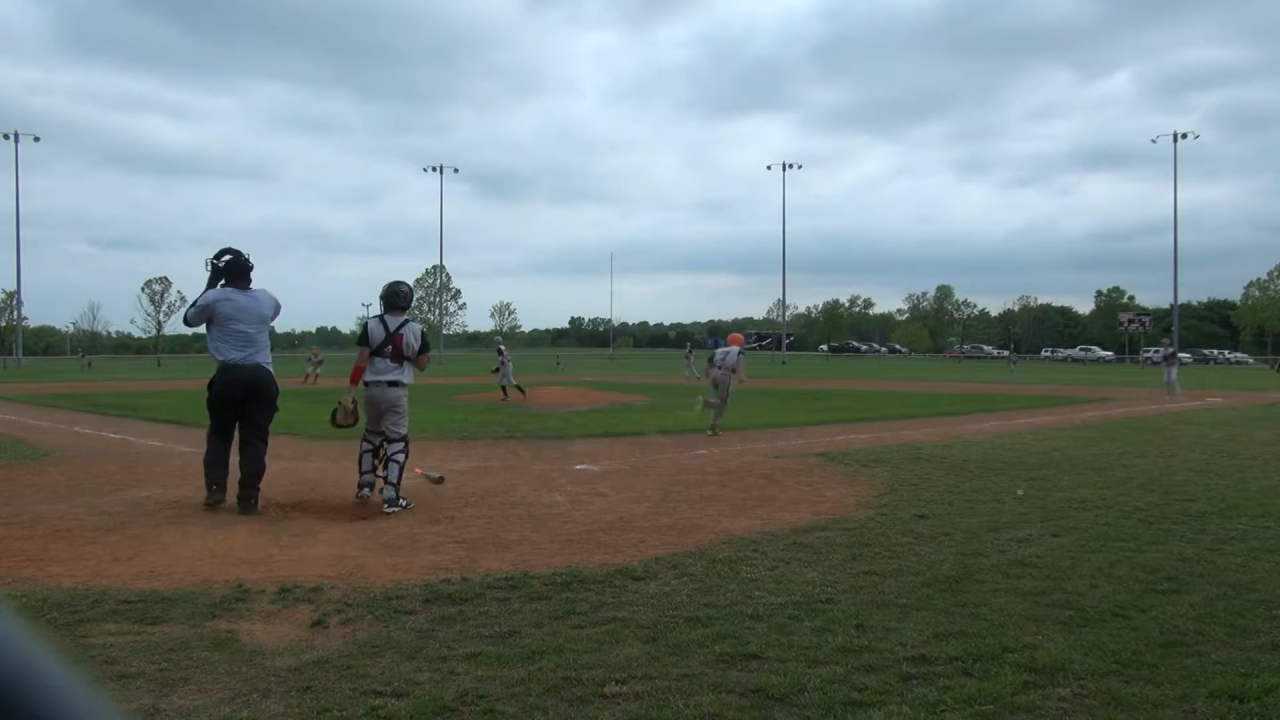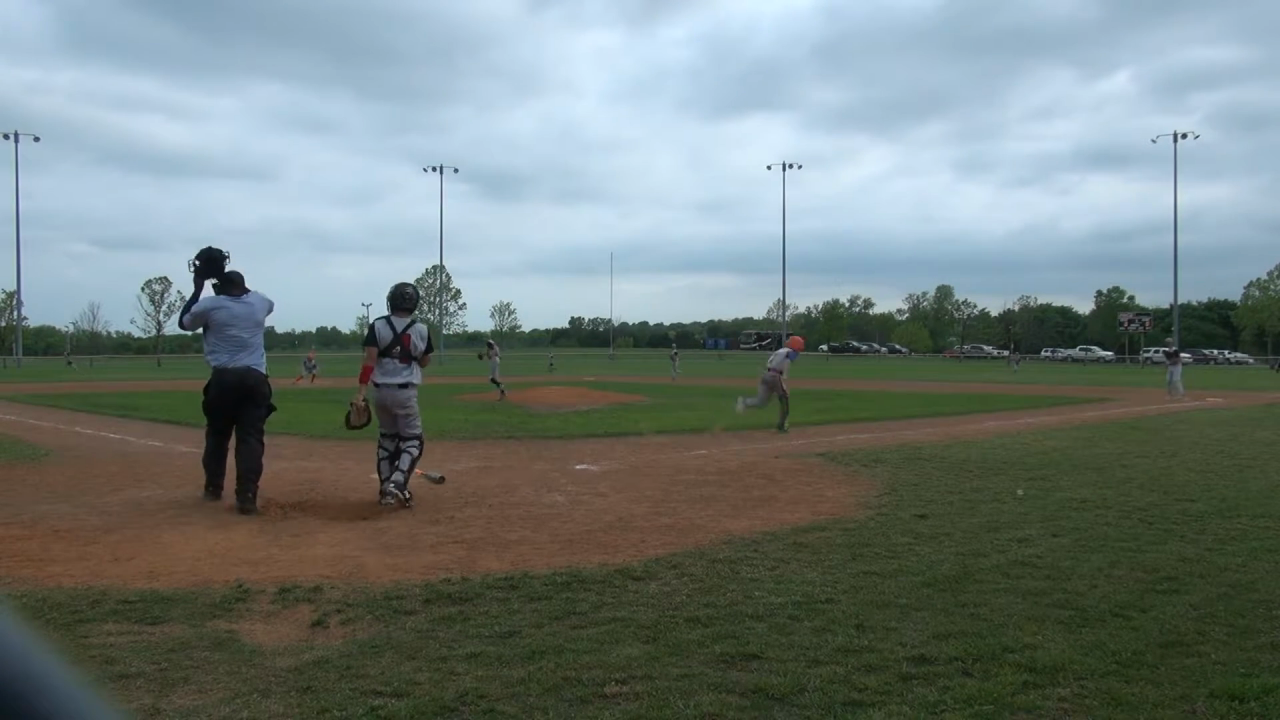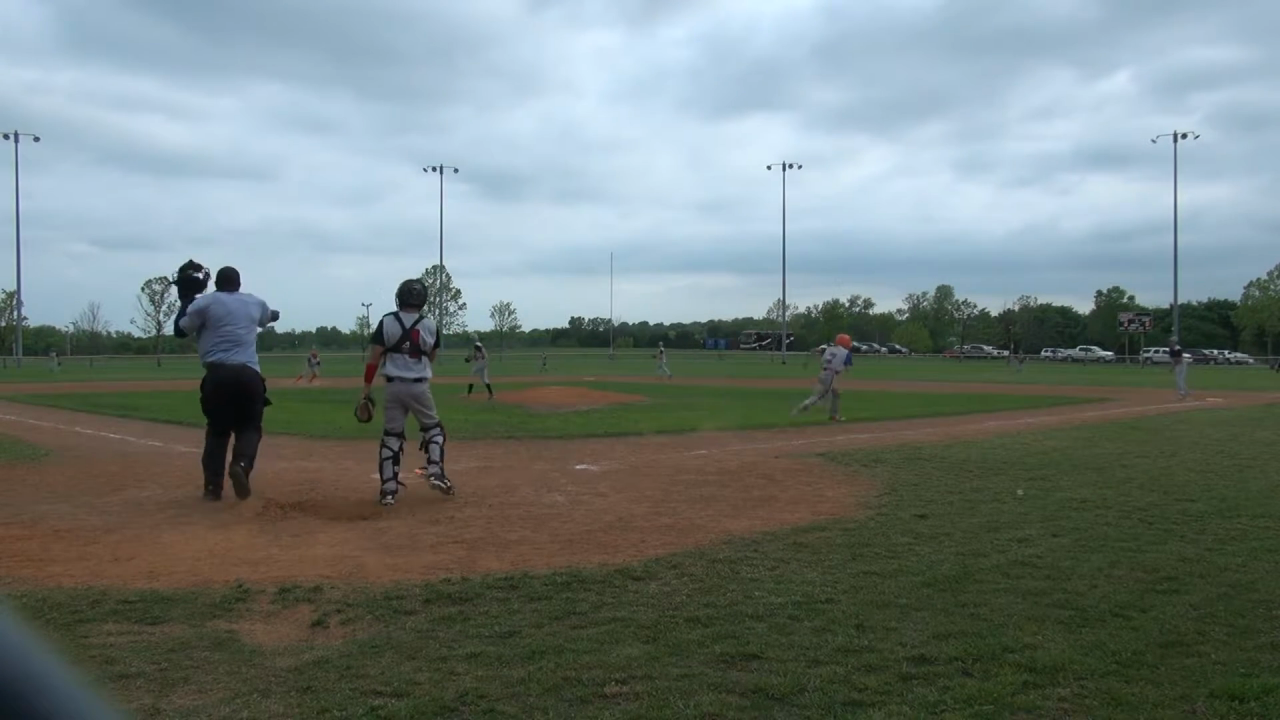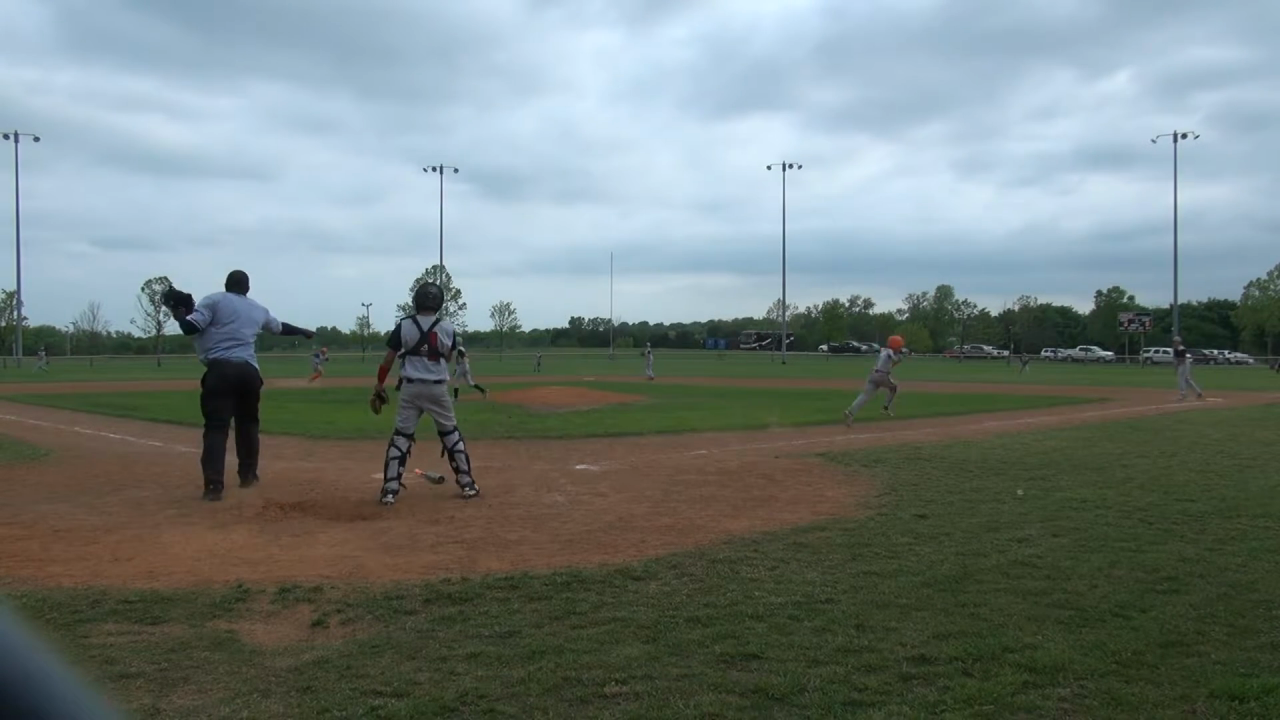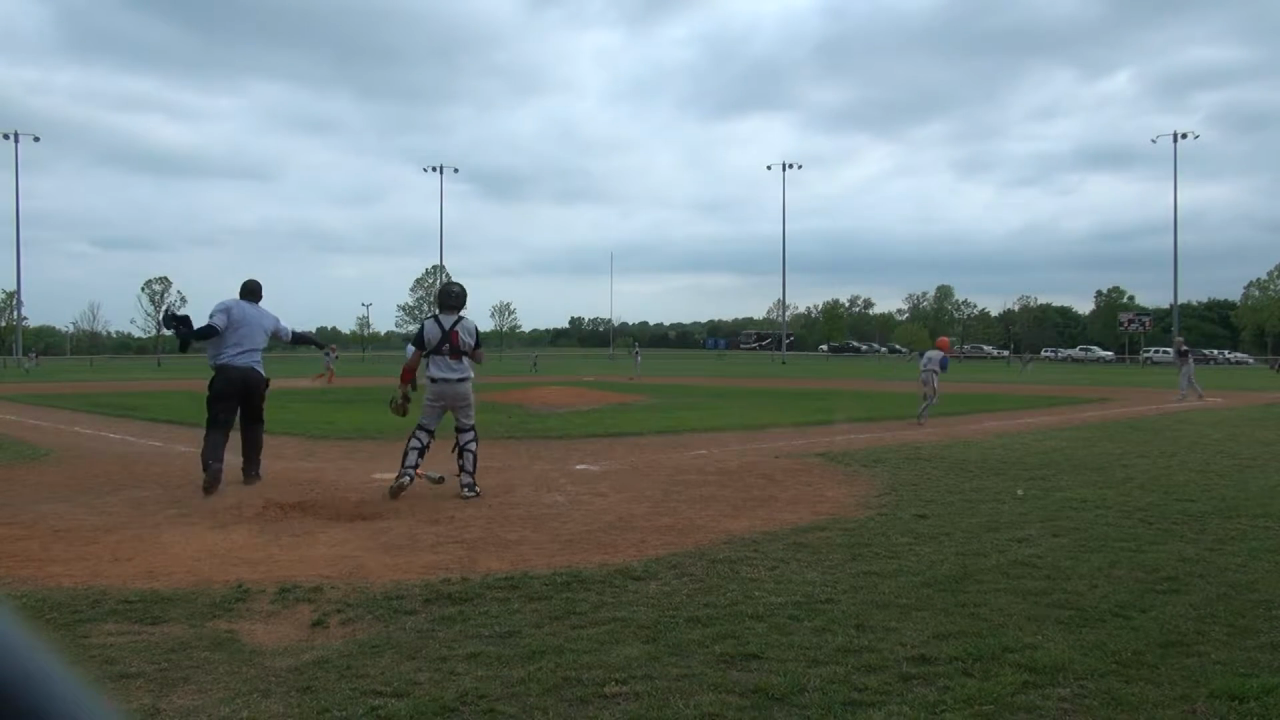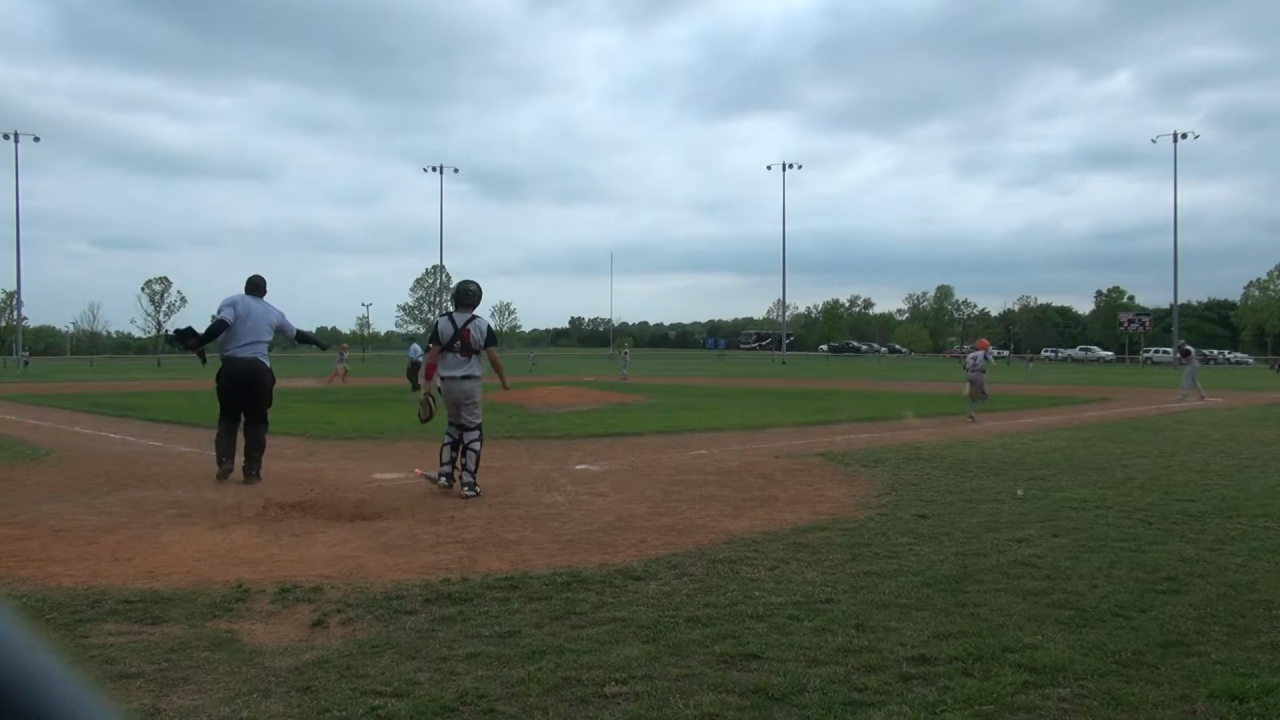
dt=0.2s
person 1, frame 1
left shoulder: (214, 298)
right shoulder: (268, 300)
left elbow: (189, 320)
left wrist: (211, 285)
right wrist: (240, 279)
left hip: (229, 375)
right hip: (263, 375)
left knee: (220, 434)
right knee: (254, 439)
left ankle: (215, 488)
right ankle: (249, 498)
person 1, frame 2
left shoulder: (208, 305)
right shoulder: (261, 303)
left elbow: (184, 323)
left wrist: (198, 289)
right wrist: (237, 282)
left hip: (223, 380)
right hip: (255, 378)
left knee: (218, 435)
right knee: (251, 439)
left ankle: (214, 488)
right ankle: (247, 495)
person 1, frame 3
left shoulder: (205, 302)
right shoulder: (255, 303)
left elbow: (180, 331)
right elbow: (270, 317)
left wrist: (185, 301)
right wrist: (275, 314)
left hip: (218, 373)
right hip: (249, 374)
left knee: (217, 430)
right knee: (249, 427)
left ankle: (213, 486)
right ankle: (241, 466)
person 1, frame 4
left shoulder: (213, 300)
right shoulder: (258, 309)
left elbow: (190, 328)
right elbow: (280, 328)
left wrist: (179, 315)
right wrist: (303, 332)
left hip: (219, 370)
right hip: (248, 370)
left knee: (216, 427)
right knee: (247, 423)
left ankle: (213, 484)
right ankle: (248, 473)
person 1, frame 5
left shoulder: (227, 306)
right shoulder: (269, 318)
left elbow: (213, 330)
right elbow: (291, 336)
left wrist: (187, 334)
right wrist: (315, 341)
left hip: (227, 374)
right hip: (254, 375)
left knee: (218, 425)
right knee: (253, 423)
left ankle: (213, 465)
right ankle: (251, 471)
person 1, frame 6
left shoulder: (233, 302)
right shoulder: (274, 312)
left elbow: (221, 325)
right elbow: (296, 334)
left wrist: (198, 342)
right wrist: (317, 343)
left hip: (232, 366)
right hip: (259, 368)
left knee: (229, 417)
right knee: (256, 420)
left ankle: (226, 462)
right ankle: (251, 471)
person 2, frame 1
left shoulder: (371, 325)
right shoulder: (415, 330)
left elbow: (361, 361)
right elbow: (422, 365)
left wrist: (351, 392)
left hip: (372, 390)
right hip: (397, 391)
left knee: (372, 435)
right knee: (397, 442)
left ankle: (366, 484)
right ankle: (391, 497)
person 2, frame 2
left shoulder: (377, 326)
right shoulder: (421, 330)
left elbow: (369, 360)
right elbow: (424, 362)
left wrist: (361, 392)
left hip: (381, 391)
right hip: (406, 392)
left knee: (387, 439)
right knee: (412, 440)
left ankle: (387, 489)
right ankle: (397, 484)
person 2, frame 3
left shoulder: (386, 322)
right shoulder: (430, 325)
left elbow: (374, 358)
left wrist: (366, 388)
left hip: (393, 386)
right hip: (419, 386)
left knee: (391, 436)
right knee: (434, 429)
left ankle: (389, 489)
right ankle: (435, 473)
person 2, frame 4
left shoulder: (404, 326)
right shoulder: (447, 328)
left elbow: (388, 359)
left wrist: (379, 384)
left hip: (411, 388)
right hip: (438, 388)
left knee: (401, 437)
right knee: (451, 434)
left ankle: (390, 489)
right ankle: (466, 483)
person 2, frame 5
left shoulder: (427, 325)
right shoulder: (470, 326)
left elbow: (414, 360)
right elbow: (479, 358)
left wrist: (403, 386)
left hip: (436, 387)
right hip: (462, 387)
left knee: (423, 431)
right knee: (466, 433)
left ankle: (406, 474)
right ankle: (468, 484)
person 2, frame 6
left shoulder: (442, 322)
right shoulder: (482, 325)
left elbow: (433, 355)
right elbow: (493, 357)
left wrist: (428, 385)
right wrist: (503, 380)
left hip: (448, 384)
right hip: (471, 384)
left knee: (454, 427)
right knee: (473, 431)
left ankle: (445, 474)
right ankle: (469, 484)
